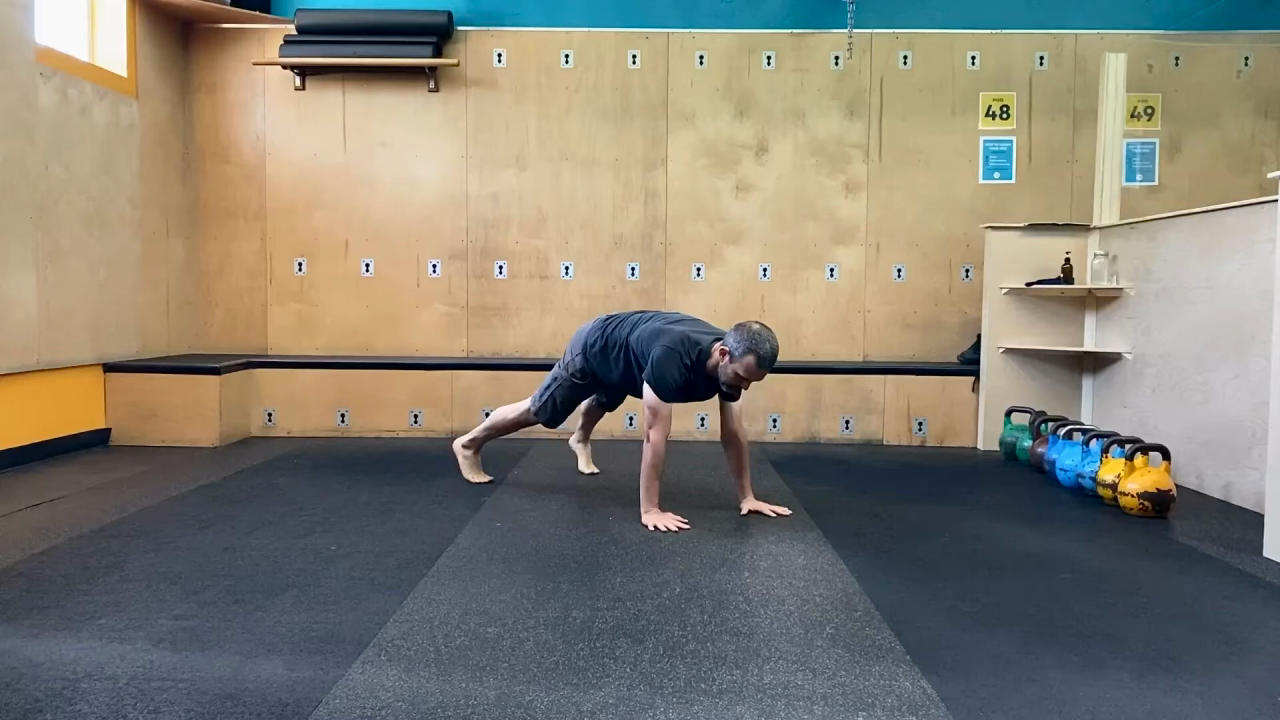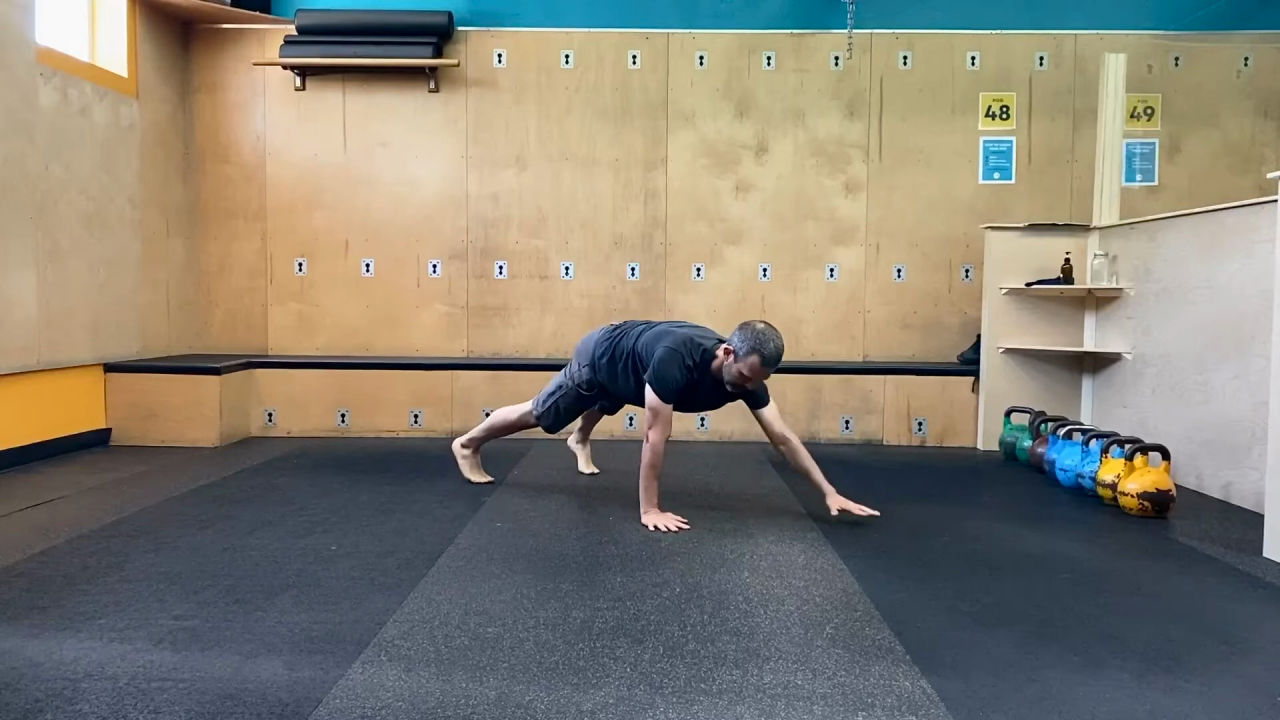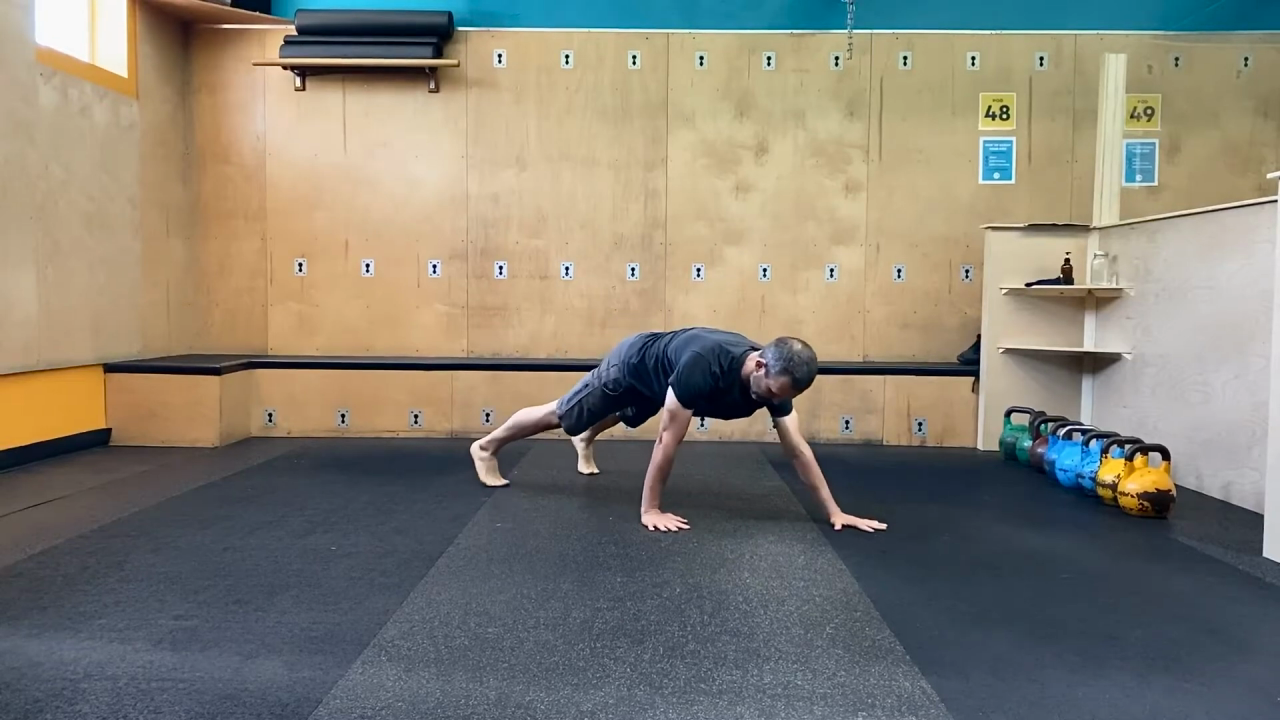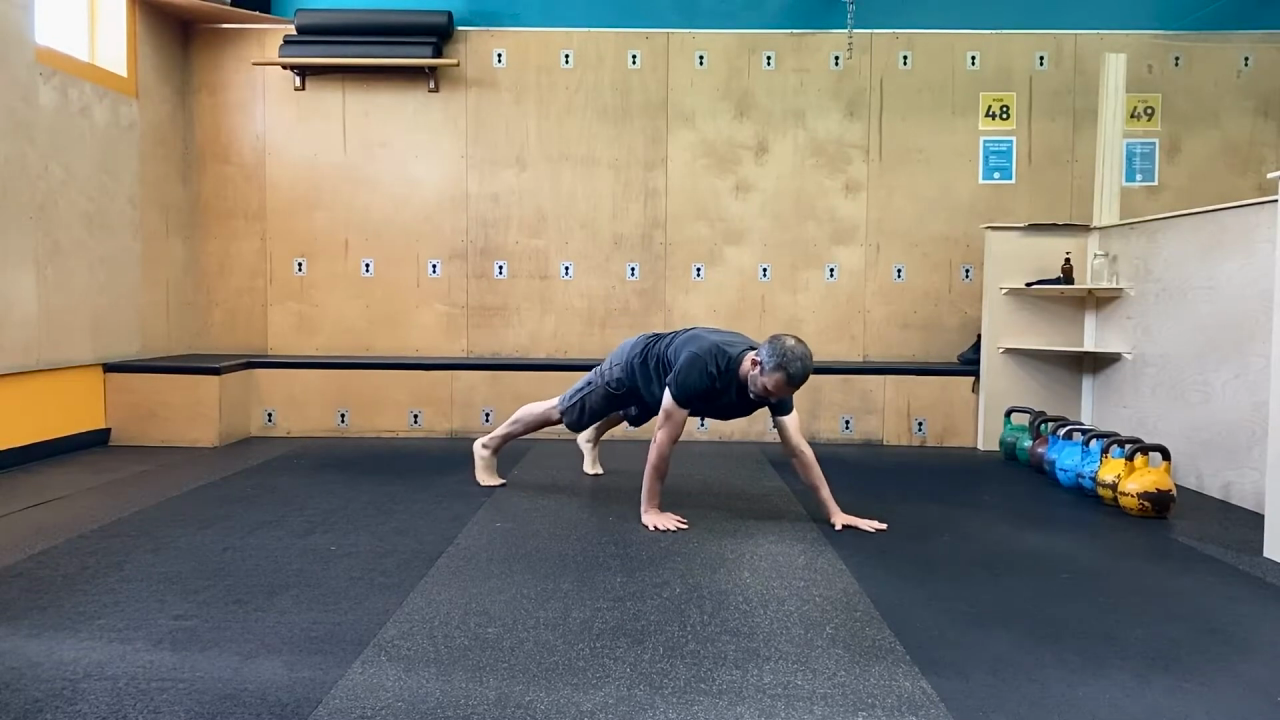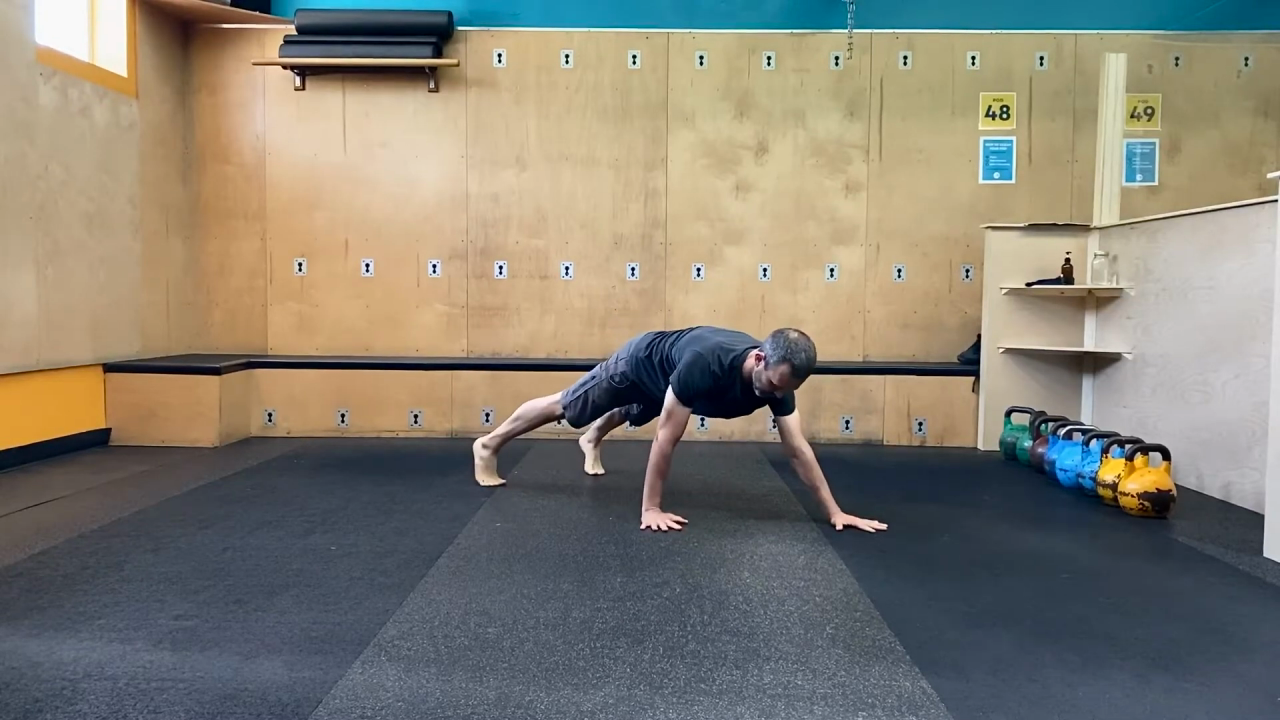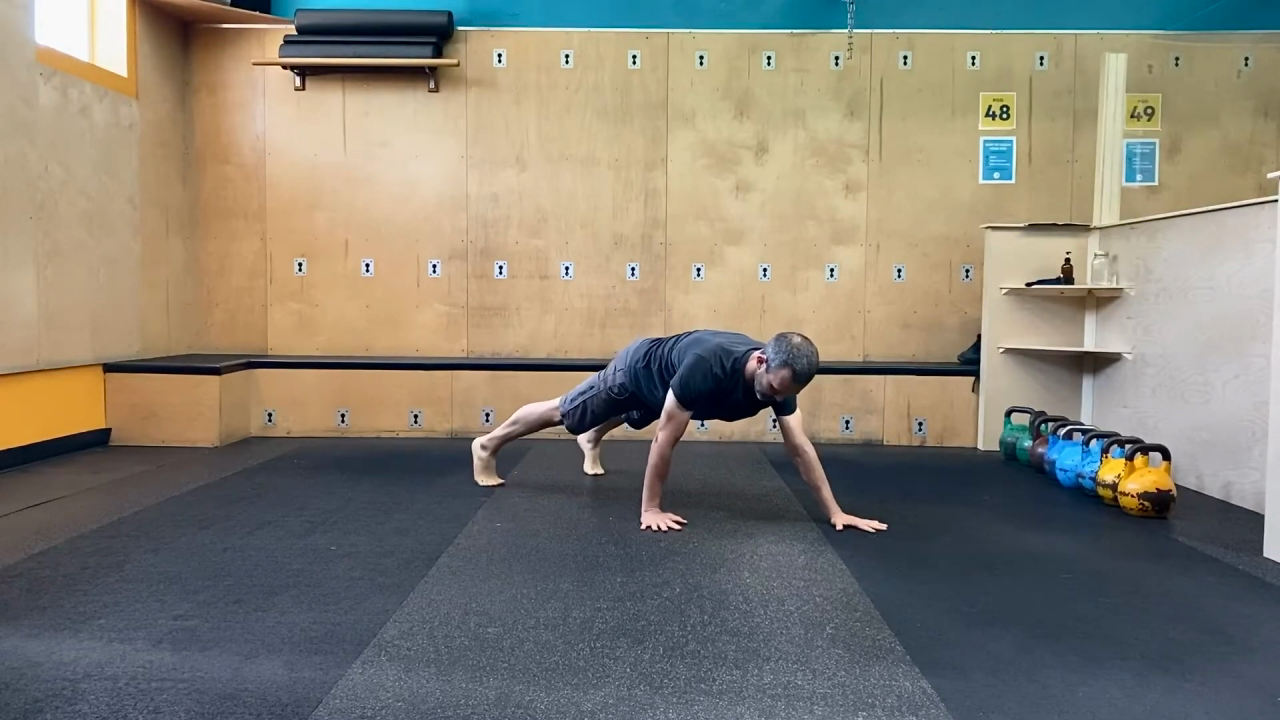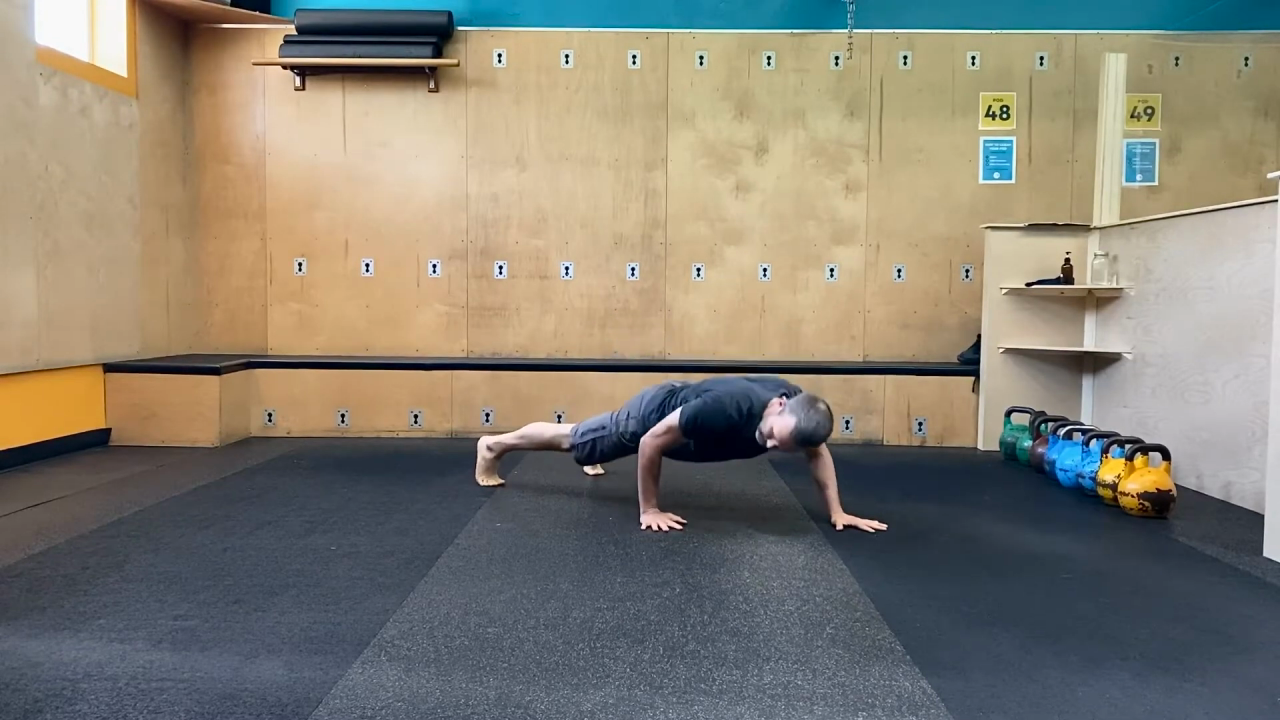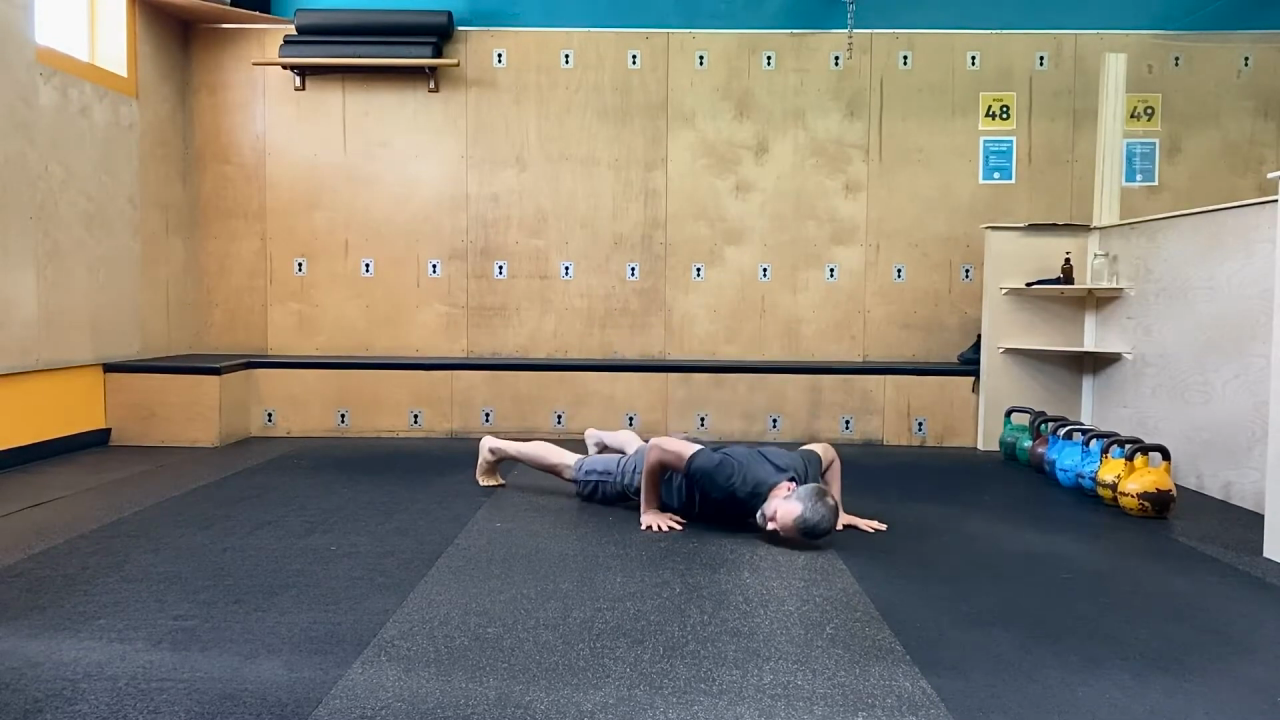
dt=0.5s
person 1, frame 1
left shoulder: (733, 361)
right shoulder: (673, 356)
left elbow: (733, 433)
right elbow: (656, 435)
left wrist: (746, 496)
right wrist: (650, 510)
left hip: (621, 358)
right hip: (594, 347)
left knee: (604, 401)
right knee: (536, 412)
left ankle: (581, 440)
right ankle: (469, 445)
person 1, frame 2
left shoulder: (747, 370)
right shoulder: (676, 359)
left elbow: (781, 436)
right elbow: (655, 436)
left wrist: (830, 494)
right wrist: (649, 511)
left hip: (625, 366)
right hip: (599, 355)
left knee: (605, 404)
right knee: (539, 414)
left ankle: (580, 440)
right ankle: (468, 445)
person 1, frame 3
left shoulder: (775, 379)
right shoulder: (704, 365)
left elbow: (797, 447)
right elbow: (669, 439)
left wrist: (833, 511)
right wrist: (650, 511)
left hip: (652, 386)
right hip: (632, 364)
left knee: (622, 415)
right knee: (560, 415)
left ankle: (585, 441)
right ankle: (487, 448)
person 1, frame 4
left shoulder: (773, 380)
right shoulder: (701, 364)
left elbow: (797, 447)
right elbow: (664, 440)
left wrist: (834, 510)
right wrist: (650, 510)
left hip: (653, 386)
right hip: (633, 365)
left knee: (627, 414)
right knee: (560, 411)
left ankle: (590, 439)
right ankle: (488, 446)
person 1, frame 5
left shoulder: (778, 376)
right shoulder: (706, 364)
left elbow: (797, 448)
right elbow: (666, 439)
left wrist: (834, 511)
right wrist: (650, 510)
left hip: (660, 384)
right hip: (639, 362)
left knee: (629, 414)
right knee: (564, 407)
left ankle: (593, 439)
right ankle: (488, 446)
person 1, frame 6
left shoulder: (780, 378)
right shoulder: (708, 366)
left elbow: (799, 447)
right elbow: (665, 440)
left wrist: (835, 512)
right wrist: (650, 510)
left hip: (658, 388)
right hip: (637, 371)
left knee: (630, 418)
right knee: (562, 413)
left ankle: (591, 439)
right ankle: (487, 446)
person 1, frame 7
left shoulder: (797, 408)
right shoulder: (727, 409)
left elbow: (820, 452)
right elbow: (650, 443)
left wrist: (837, 511)
right wrist: (648, 511)
left hip: (681, 406)
right hip: (653, 414)
right knee: (569, 438)
left ankle: (601, 428)
right ankle: (493, 446)
person 1, frame 8
left shoulder: (804, 467)
right shoulder: (737, 480)
left elbow: (828, 451)
right elbow: (659, 449)
left wrist: (837, 512)
right wrist: (648, 510)
left hip: (688, 457)
right hip: (658, 467)
left knee: (634, 446)
right knee: (572, 468)
left ankle: (598, 437)
right ankle: (495, 448)
